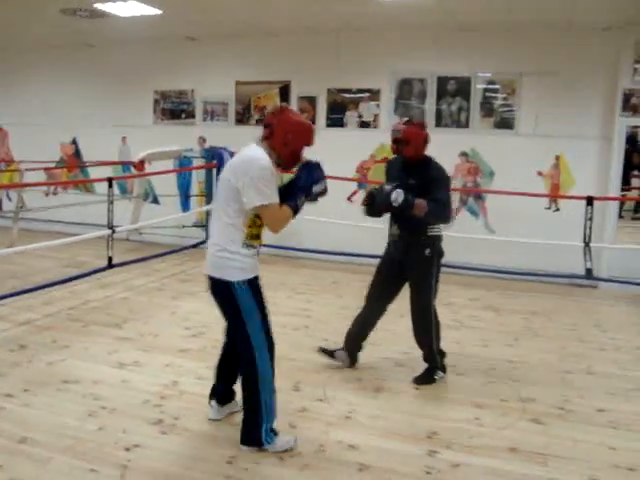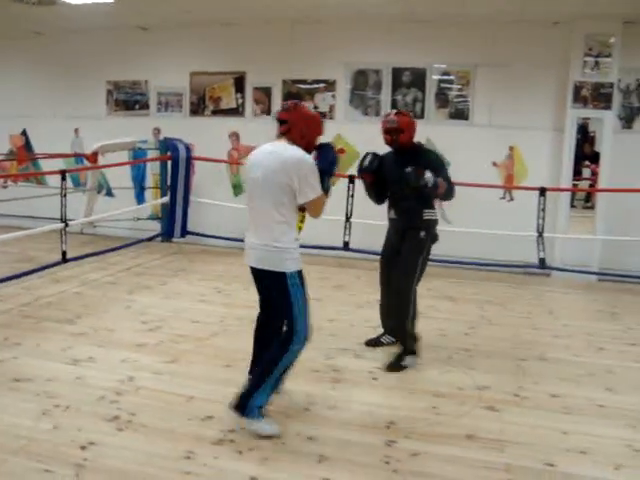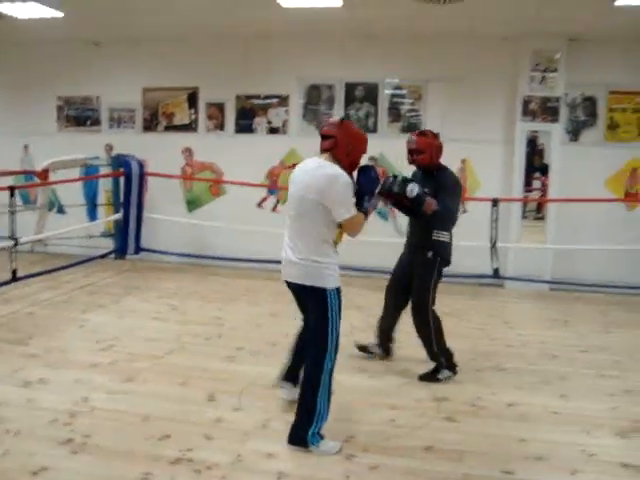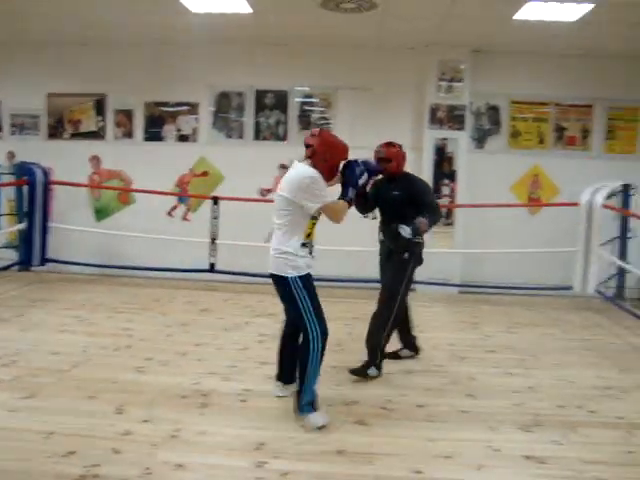
dt=0.5s
person 1, frame 1
left shoulder: (251, 158)
right shoulder: (257, 164)
right elbow: (274, 221)
left wrist: (293, 191)
right wrist: (303, 191)
left hip: (223, 263)
right hip: (234, 268)
left knee: (240, 335)
right knee: (258, 348)
left ankle: (221, 400)
right ankle: (261, 432)
person 1, frame 2
left shoulder: (257, 155)
right shoulder: (299, 160)
right elbow: (316, 207)
right wrist: (326, 172)
left hip: (255, 253)
right hip: (281, 257)
left knee: (271, 315)
right knee: (296, 331)
left ankle: (260, 373)
right ankle: (251, 403)
person 1, frame 3
left shoulder: (303, 168)
right shoulder: (336, 177)
right elbow: (353, 228)
right wrist: (366, 193)
left hip: (293, 269)
right hip: (318, 274)
left knee: (313, 328)
right knee: (323, 350)
left ankle: (290, 380)
right ankle: (306, 434)
person 1, frame 4
left shoulder: (298, 172)
right shoulder: (307, 177)
right elbow: (336, 215)
left wrist: (346, 181)
right wrist: (353, 185)
left hip: (285, 264)
right hip: (291, 267)
left knee: (296, 323)
right knee: (315, 331)
left ankle: (286, 380)
right ankle: (306, 404)
person 2, frame 1
left shoulder: (434, 173)
right shoulder: (394, 165)
left elbow: (444, 213)
left wrist: (405, 202)
right wrist: (375, 201)
left hip: (425, 246)
right hip: (397, 243)
left knee: (422, 305)
right knee: (376, 298)
left ankle: (436, 364)
right ankle: (349, 350)
person 2, frame 2
left shoulder: (427, 157)
right shoulder: (386, 160)
left elbow: (448, 192)
right elbow: (379, 198)
left wrist: (429, 181)
right wrist: (368, 177)
left hip: (420, 229)
right hip: (396, 227)
left knee: (403, 286)
right knee: (388, 283)
left ankle: (408, 347)
right ankle: (392, 332)
person 2, frame 3
left shoulder: (447, 181)
right shoulder: (418, 175)
left elbow: (447, 219)
left wrist: (416, 195)
right wrist: (392, 195)
left hip: (434, 249)
right hip: (413, 244)
left knee: (421, 307)
right knee: (394, 294)
left ankle: (445, 364)
right ankle: (382, 344)
person 2, frame 4
left shoulder: (415, 185)
right shoulder: (380, 184)
left elbow: (434, 213)
right elbow: (364, 208)
left wrist: (413, 229)
right wrist: (359, 186)
left hip: (407, 250)
right hip: (388, 248)
left knee: (388, 301)
right knee: (396, 298)
left ankle: (374, 361)
right ankle: (409, 344)
